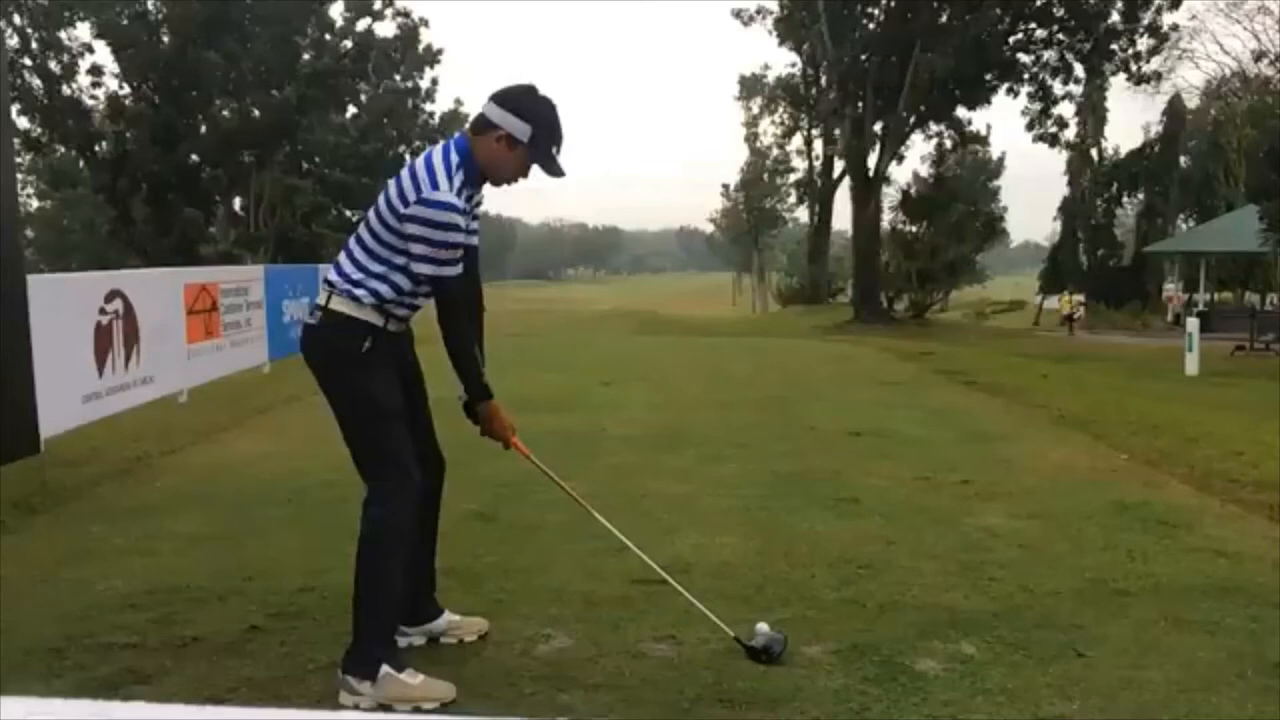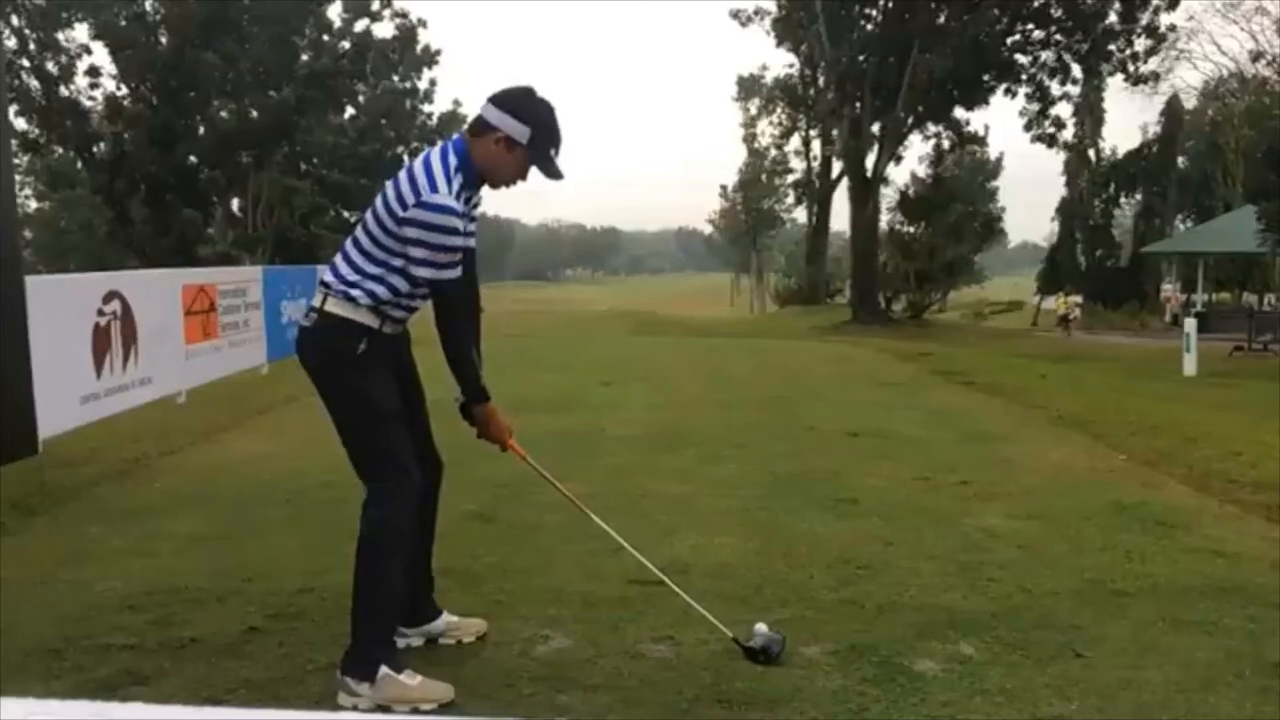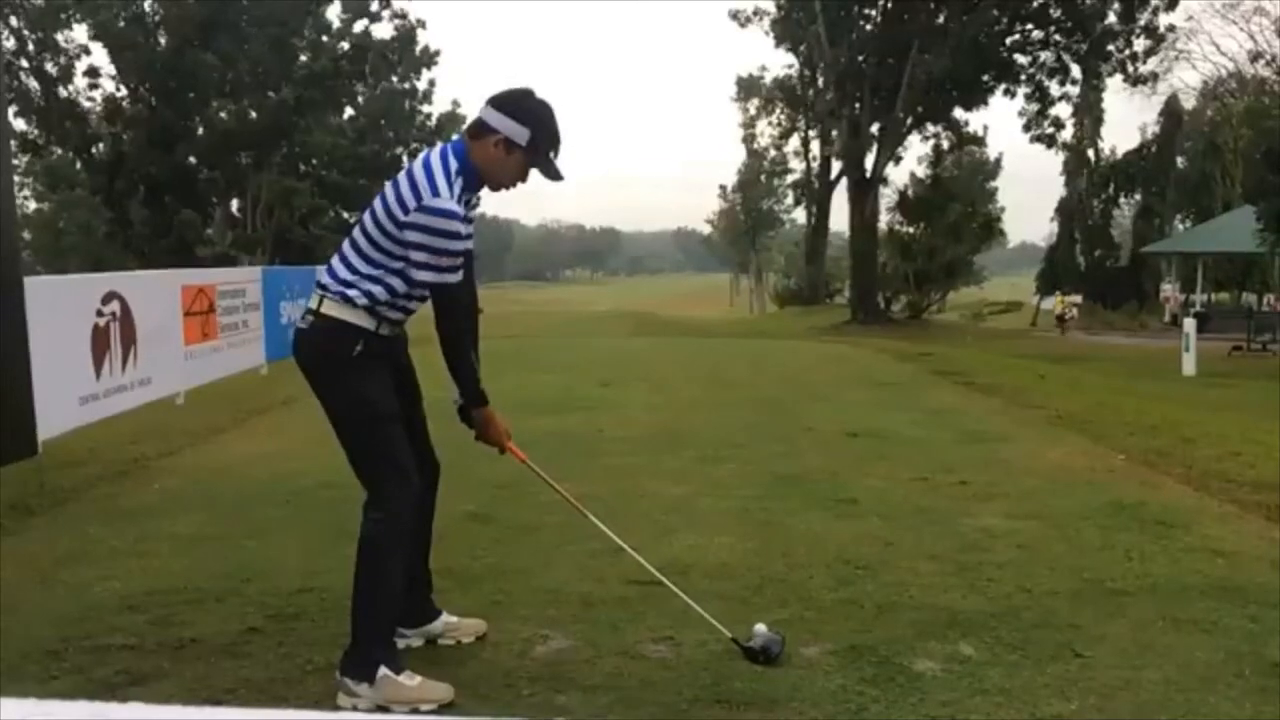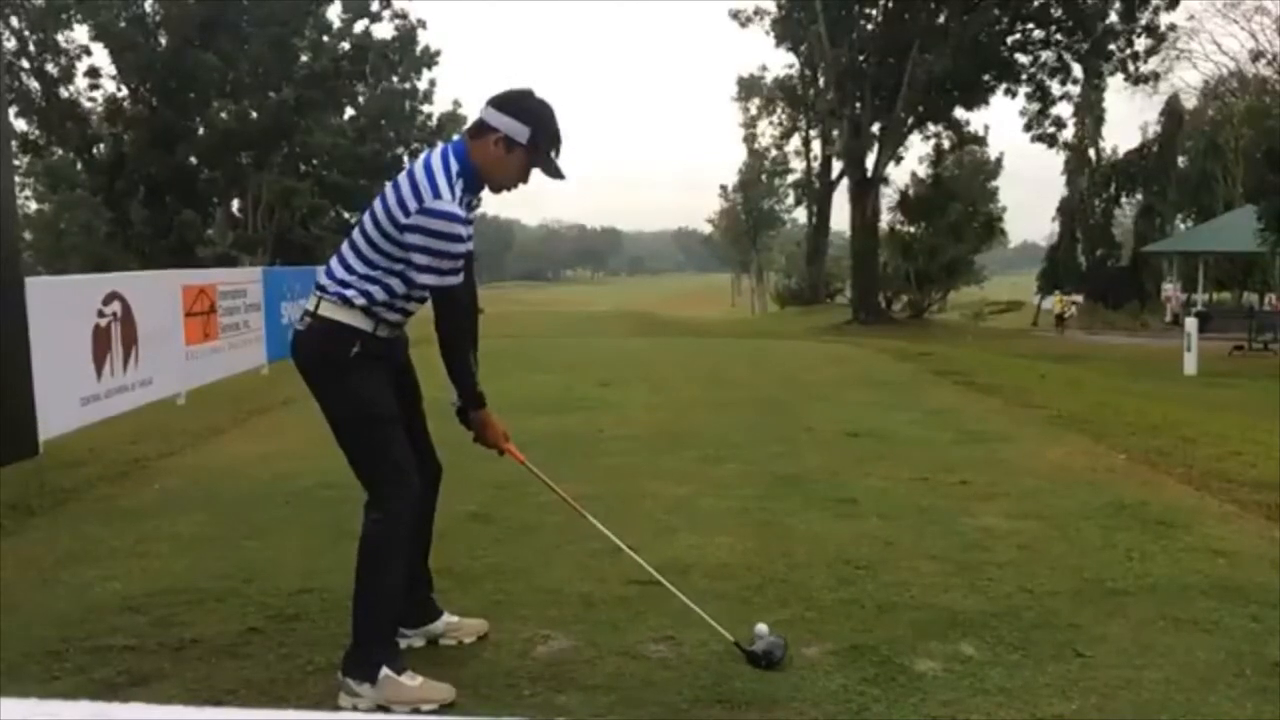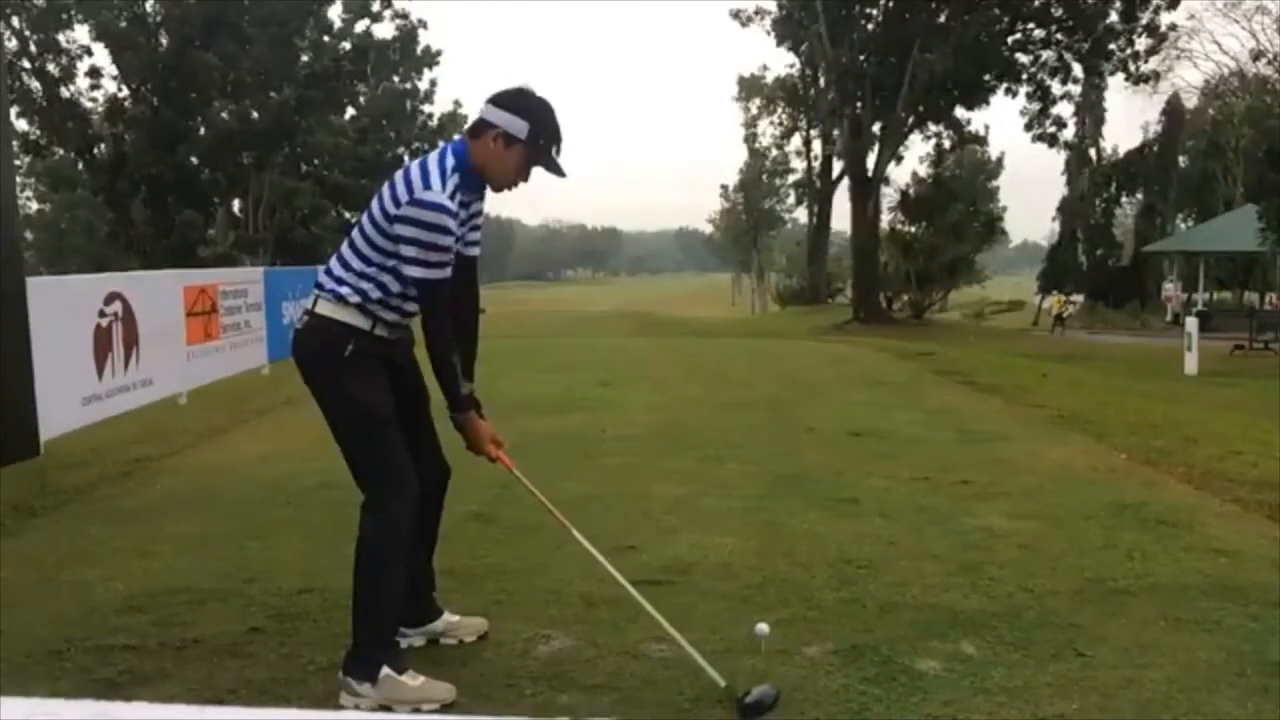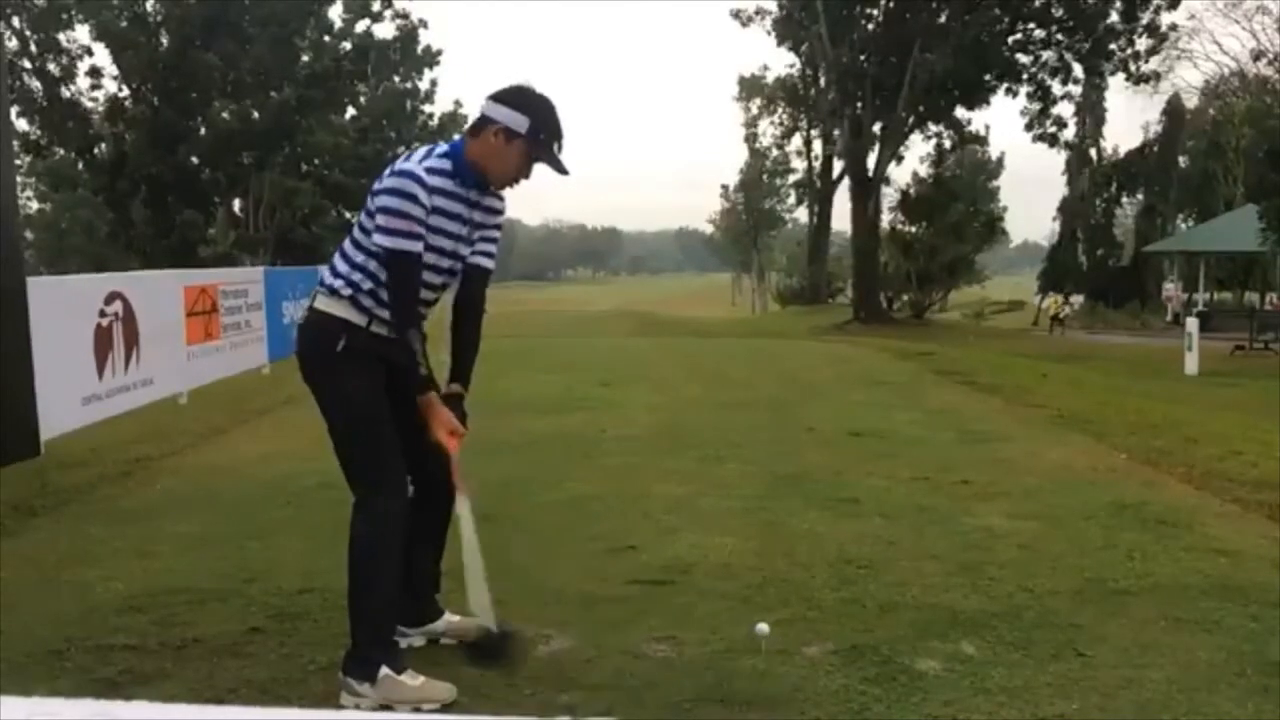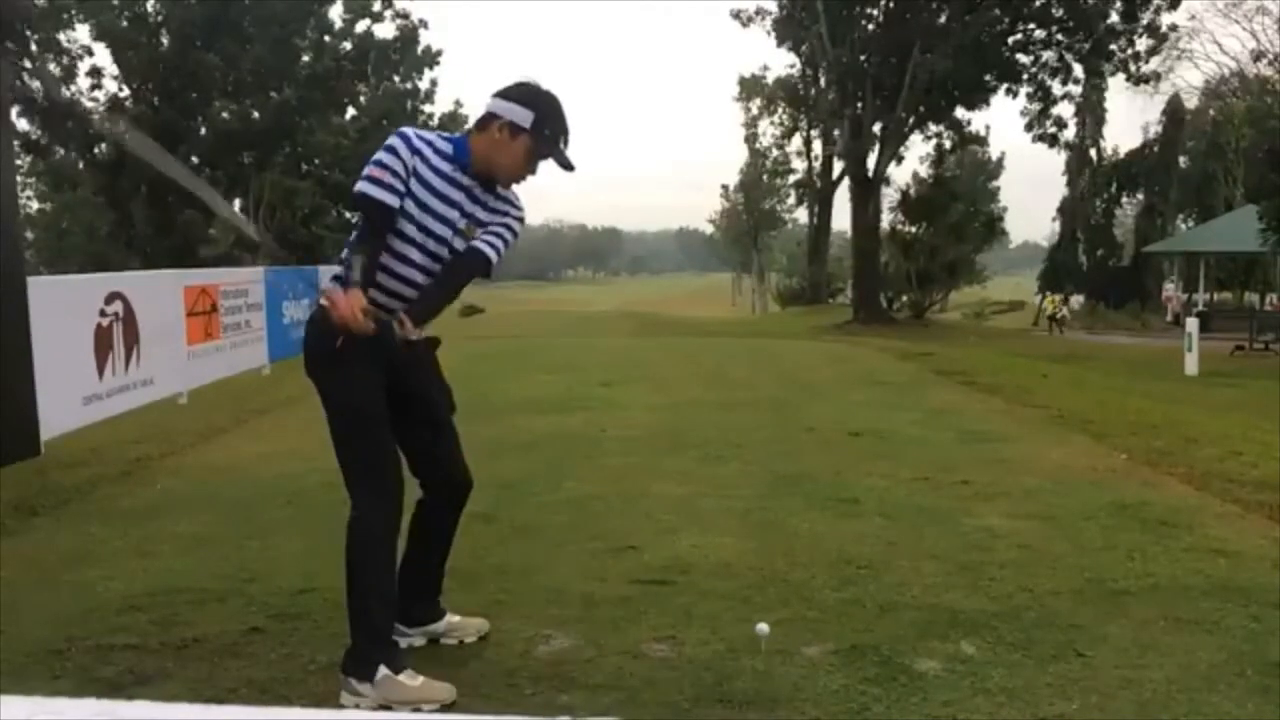
dt=0.5s
person 1, frame 1
left shoulder: (457, 173)
right shoulder: (438, 195)
left elbow: (467, 290)
right elbow: (451, 309)
left wrist: (479, 388)
right wrist: (481, 398)
left hip: (380, 334)
right hip: (348, 338)
left knee: (426, 468)
right knee: (395, 486)
left ankle: (416, 612)
right ankle: (367, 667)
person 1, frame 2
left shoulder: (455, 173)
right shoulder: (438, 198)
left elbow: (465, 294)
right elbow: (448, 310)
left wrist: (475, 390)
right wrist: (479, 400)
left hip: (378, 335)
right hip: (345, 339)
left knee: (423, 470)
right knee: (394, 486)
left ankle: (414, 612)
right ankle: (366, 668)
person 1, frame 3
left shoulder: (452, 173)
right shoulder: (439, 202)
left elbow: (463, 297)
right elbow: (449, 315)
left wrist: (472, 393)
right wrist: (477, 404)
left hip: (374, 337)
right hip: (341, 342)
left knee: (421, 472)
right knee: (394, 489)
left ankle: (413, 613)
right ankle: (366, 670)
person 1, frame 4
left shoulder: (454, 172)
right shoulder: (440, 204)
left elbow: (464, 298)
right elbow: (450, 317)
left wrist: (471, 393)
right wrist: (475, 406)
left hip: (374, 338)
right hip: (339, 342)
left knee: (422, 473)
right knee: (396, 490)
left ankle: (414, 612)
right ankle: (367, 670)
person 1, frame 5
left shoulder: (466, 185)
right shoulder: (431, 198)
left elbow: (464, 296)
right elbow: (437, 315)
left wrist: (467, 393)
right wrist: (463, 411)
left hip: (382, 339)
right hip: (339, 342)
left knee: (429, 474)
right knee: (393, 491)
left ankle: (415, 611)
right ankle: (370, 670)
person 1, frame 6
left shoulder: (489, 205)
right shoulder: (413, 178)
left elbow: (470, 301)
right elbow: (401, 296)
left wrist: (454, 395)
right wrist: (427, 399)
left hip: (395, 343)
right hip: (342, 339)
left knee: (437, 477)
right knee: (384, 491)
left ankle: (415, 612)
right ankle: (369, 669)
person 1, frame 7
left shoulder: (505, 212)
right shoulder: (410, 149)
left elbow: (455, 279)
right elbow: (369, 235)
left wrist: (398, 321)
right wrist: (354, 292)
left hip: (405, 342)
right hip: (346, 337)
left knee: (449, 480)
right knee: (379, 491)
left ankle: (415, 612)
right ankle: (368, 667)
